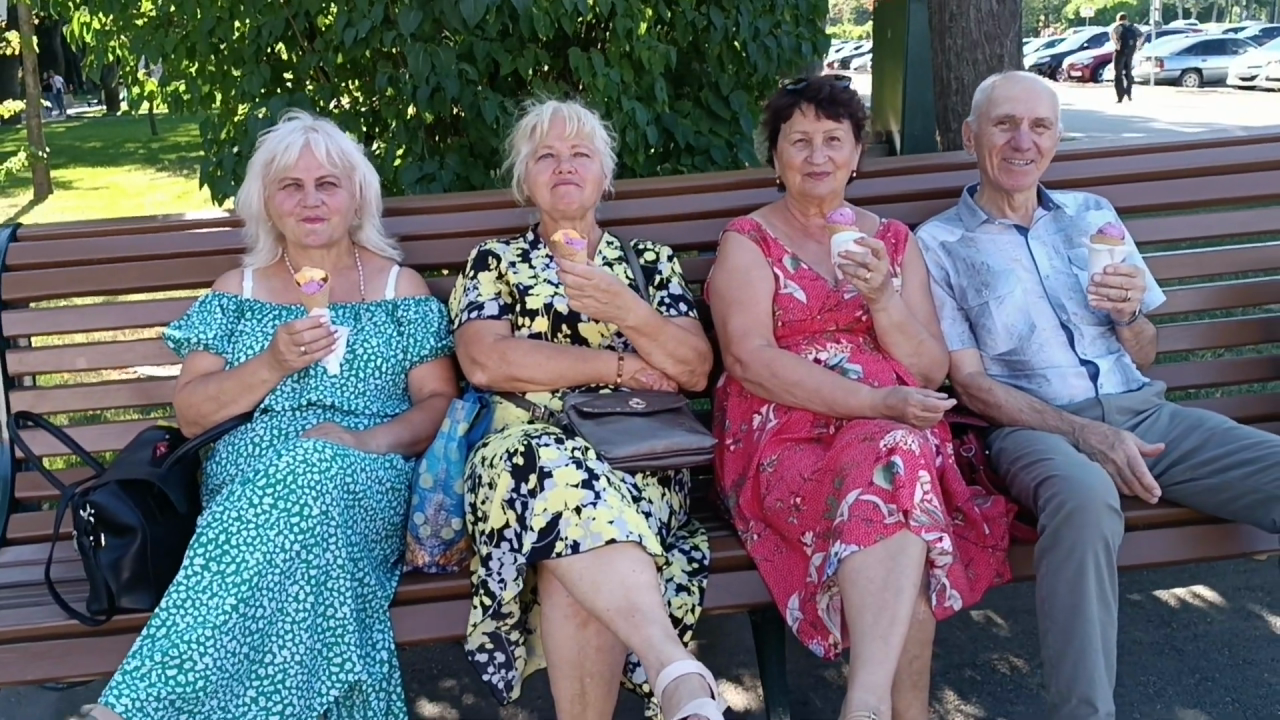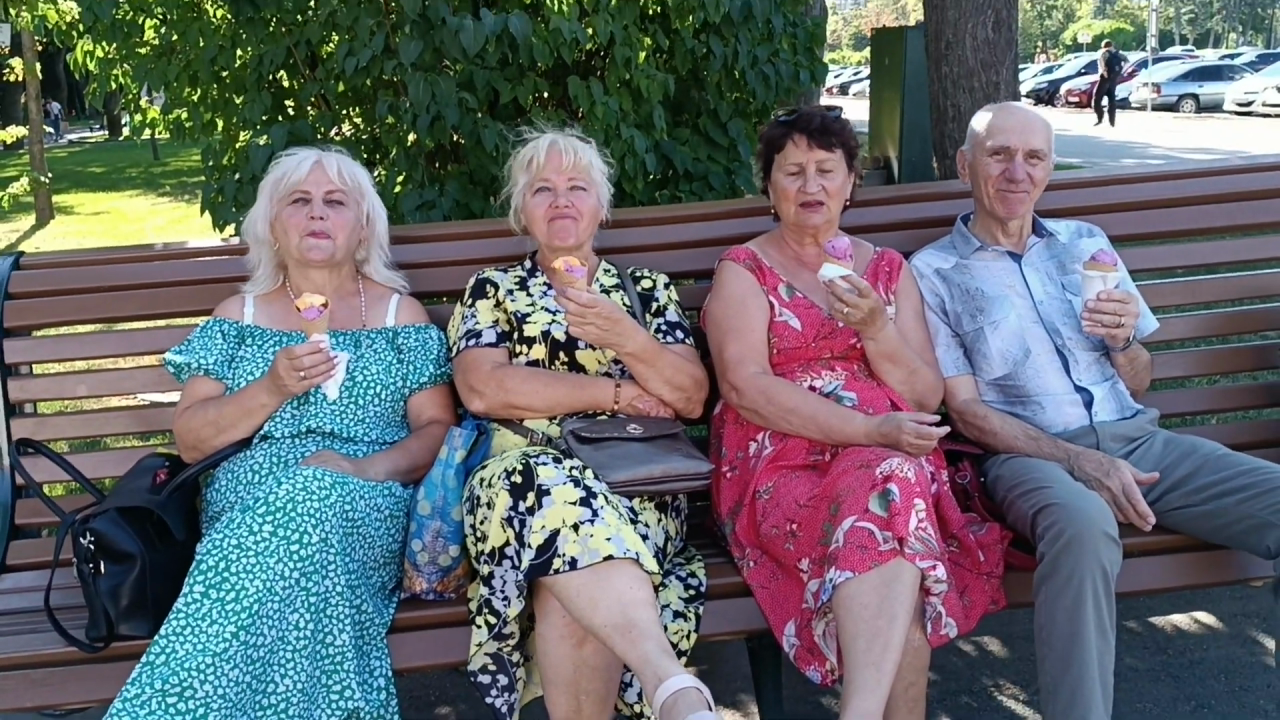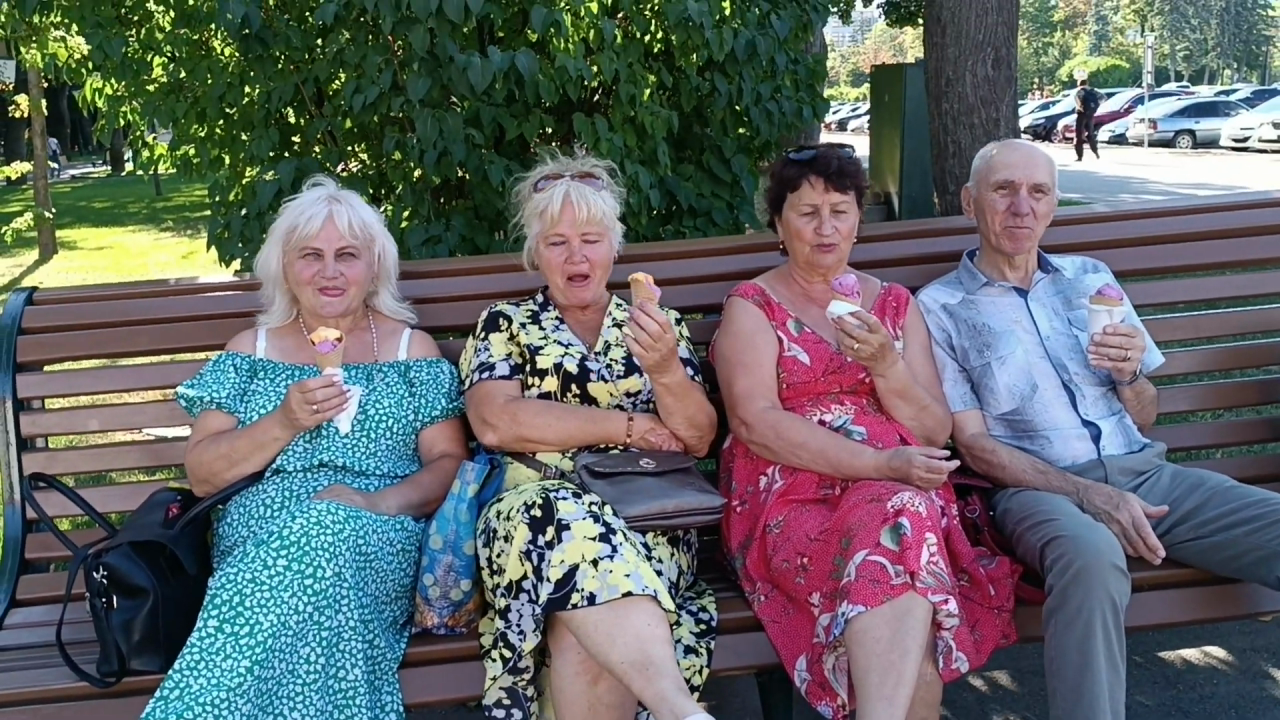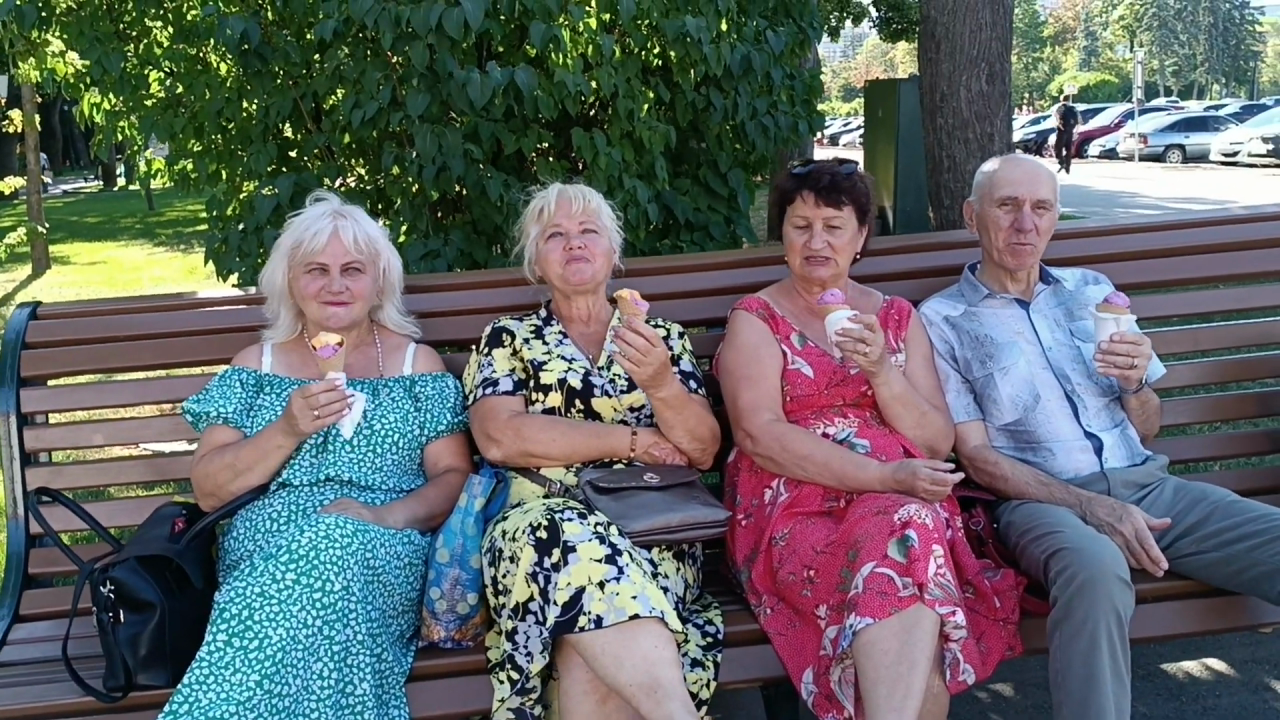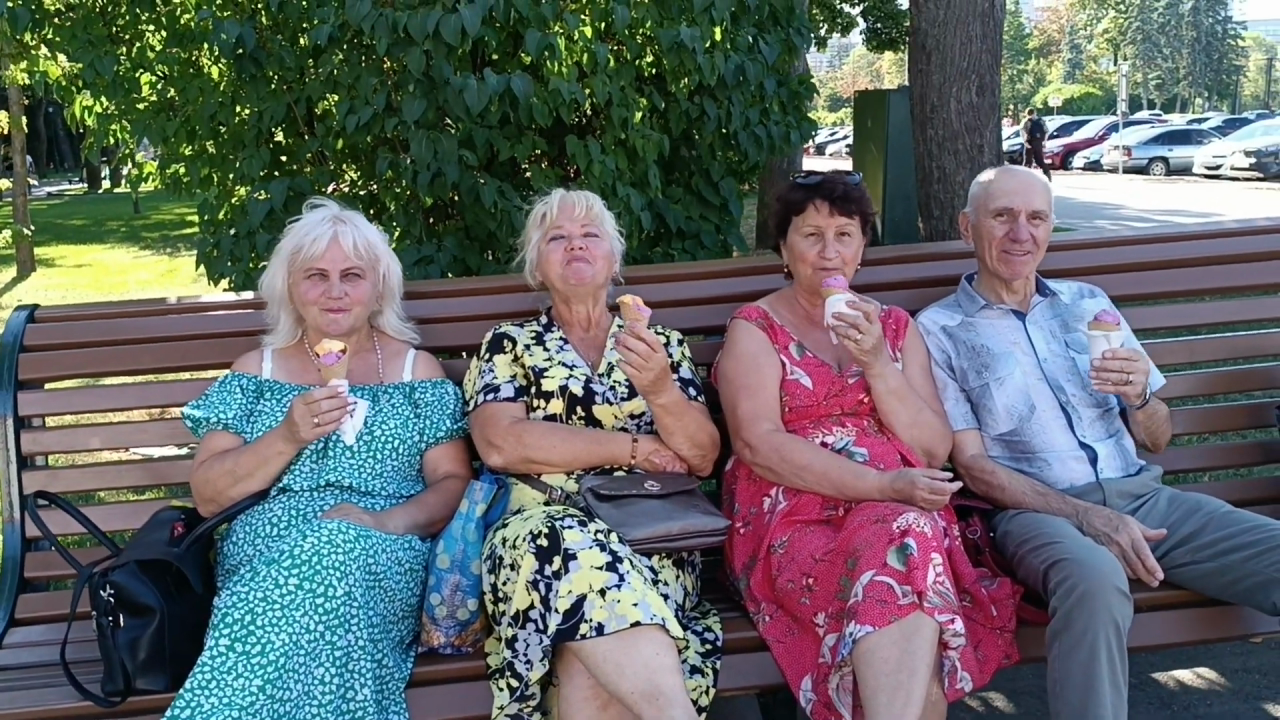
dt=0.5s
person 1, frame 1
left shoulder: (1093, 214)
right shoulder: (939, 244)
right elbow: (971, 384)
left wrist: (1128, 314)
right wrist: (1085, 433)
left hip: (1141, 411)
right hip: (1034, 426)
right knee: (1084, 496)
person 1, frame 2
left shoulder: (1086, 241)
right shoulder: (933, 272)
left elbow: (1137, 385)
right elbow: (966, 410)
left wrist: (1124, 341)
right wrist: (1080, 460)
left hip: (1136, 438)
right hip: (1031, 454)
right knee: (1083, 524)
person 1, frame 3
left shoulder: (1091, 276)
right shoulder: (940, 307)
right elbow: (975, 444)
left wrist: (1129, 375)
right wrist: (1087, 493)
left hip: (1145, 472)
right hip: (1038, 488)
right knee: (1091, 556)
person 1, frame 4
left shoulder: (1092, 289)
right shoulder: (943, 320)
left elbow: (1146, 430)
right elbow: (977, 455)
left wrist: (1136, 384)
right wrist: (1090, 505)
left hip: (1148, 484)
right hip: (1042, 499)
right knee: (1096, 568)
person 1, frame 5
left shoulder: (1088, 302)
right shoulder: (939, 329)
left elbow: (1156, 440)
right elbow: (973, 464)
left wrist: (1139, 396)
right wrist: (1087, 516)
left hip: (1141, 494)
right hip: (1037, 510)
right knee: (1095, 579)
person 2, frame 1
left shoulder: (894, 238)
right shoulder: (748, 241)
left elbow: (930, 371)
right elbow: (751, 363)
left wrist: (882, 298)
right wrist: (878, 404)
left hip: (892, 427)
right hip: (785, 437)
left knee: (892, 459)
right knee: (895, 470)
person 2, frame 2
left shoulder: (888, 267)
right shoulder: (743, 270)
left elbow: (925, 398)
right elbow: (746, 389)
left wrist: (875, 328)
right wrist: (870, 429)
left hip: (887, 455)
right hip: (780, 462)
left knee: (890, 487)
right knee: (888, 501)
person 2, frame 3
left shoulder: (895, 302)
right shoulder: (751, 306)
left elbow: (934, 432)
right elbow: (756, 424)
left wrist: (884, 363)
right wrist: (880, 464)
left hip: (898, 487)
right hip: (790, 496)
left knee: (898, 521)
right knee: (899, 534)
person 2, frame 4
left shoulder: (897, 315)
right shoulder: (756, 319)
left elbow: (937, 444)
right elbow: (761, 436)
left wrist: (881, 371)
right wrist: (885, 475)
left hip: (900, 499)
right hip: (795, 508)
left knee: (907, 531)
right knee: (903, 554)
person 2, frame 5
left shoulder: (895, 325)
right shoulder: (754, 327)
left elbow: (935, 451)
right elbow: (759, 446)
left wrist: (877, 364)
right wrist: (883, 485)
left hip: (898, 508)
right hip: (794, 516)
left knee: (905, 540)
right knee: (904, 553)
person 3, frame 1
left shoulder: (650, 261)
right shoulder: (494, 261)
left elbow: (696, 370)
right elbow: (485, 363)
left wrist: (627, 311)
right wrist: (618, 365)
right hip: (530, 449)
right knee: (552, 471)
person 3, frame 2
left shoulder: (647, 288)
right shoulder: (492, 289)
left elbow: (692, 397)
right elbow: (483, 390)
left wrist: (625, 338)
right wrist: (614, 392)
right hip: (527, 479)
left knee: (577, 593)
right knee: (553, 495)
person 3, frame 3
left shoulder: (659, 323)
right shoulder: (504, 324)
left elbow: (699, 437)
right elbow: (496, 424)
left wrist: (665, 370)
right wrist: (630, 426)
right hip: (540, 510)
right knee: (566, 526)
person 3, frame 4
left shoulder: (662, 335)
right shoulder: (508, 337)
left elbow: (703, 450)
right elbow: (500, 438)
left wrist: (659, 383)
right wrist: (634, 440)
right hip: (545, 524)
left knee: (595, 642)
right knee: (572, 548)
person 3, frame 5
left shoulder: (662, 342)
right shoulder: (508, 344)
left elbow: (702, 457)
right elbow: (501, 445)
left wrist: (660, 390)
right wrist: (634, 447)
right hip: (545, 531)
right knee: (573, 552)
person 4, frame 1
left shoulder: (401, 287)
right shoulder: (236, 291)
left elbow: (440, 402)
right elbow: (191, 414)
left wrist: (369, 442)
right wrist: (273, 363)
left hip: (366, 482)
right hip: (247, 480)
left knee: (312, 471)
right knee: (299, 494)
person 4, frame 2
left shoulder: (399, 313)
right shoulder: (237, 316)
left elbow: (437, 429)
right elbow: (189, 440)
left wrist: (368, 469)
right wrist: (272, 390)
left hip: (362, 508)
right hip: (249, 503)
left knee: (312, 498)
right knee: (295, 511)
person 4, frame 3
left shoulder: (412, 349)
right shoulder: (251, 350)
left elbow: (449, 463)
right elbow: (201, 475)
left wrist: (380, 503)
right wrist: (284, 423)
left hip: (376, 539)
right hip: (261, 535)
left knee: (330, 534)
right knee: (315, 546)
person 4, frame 4
left shoulder: (417, 363)
right shoulder: (256, 365)
left elbow: (455, 478)
right elbow: (208, 491)
left wrist: (387, 516)
right wrist: (288, 430)
left hip: (381, 553)
right hip: (266, 549)
left knee: (337, 545)
right knee: (323, 556)
person 4, frame 5
left shoulder: (417, 368)
right shoulder: (255, 370)
left elbow: (454, 484)
right elbow: (207, 495)
left wrist: (387, 522)
right wrist: (288, 437)
left hip: (382, 558)
right hip: (265, 555)
left knee: (344, 551)
right knee: (327, 560)
